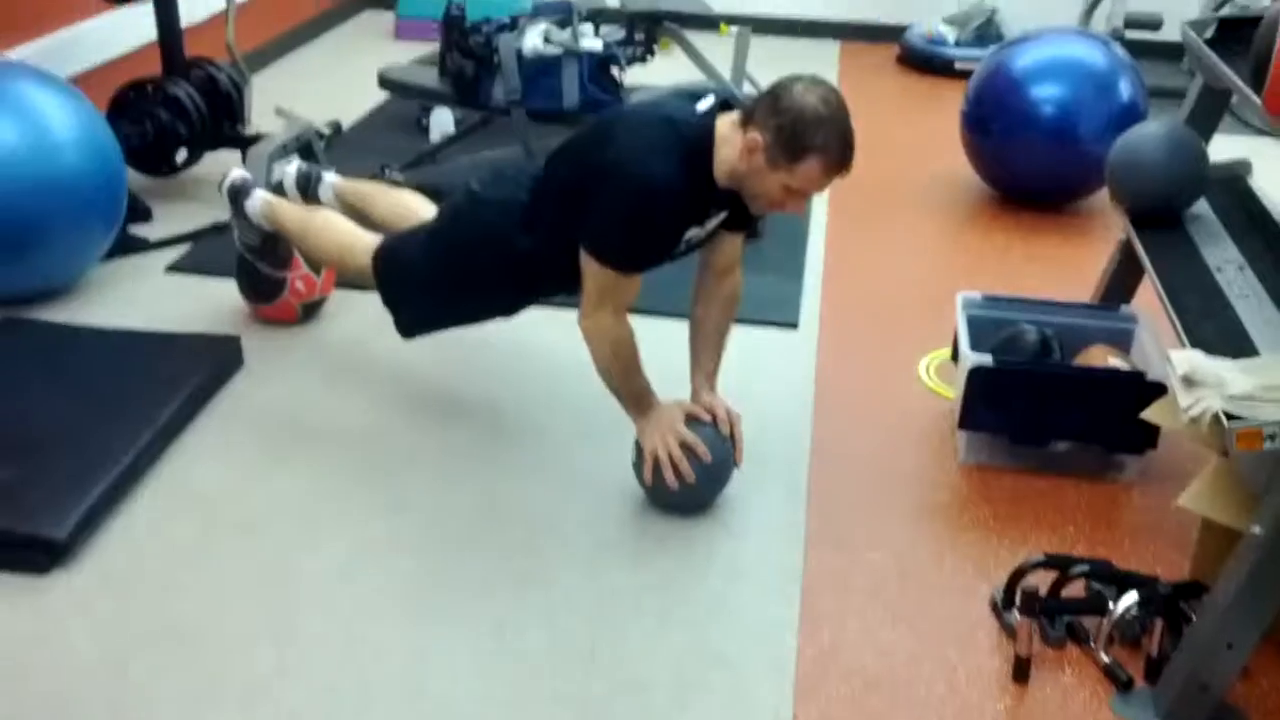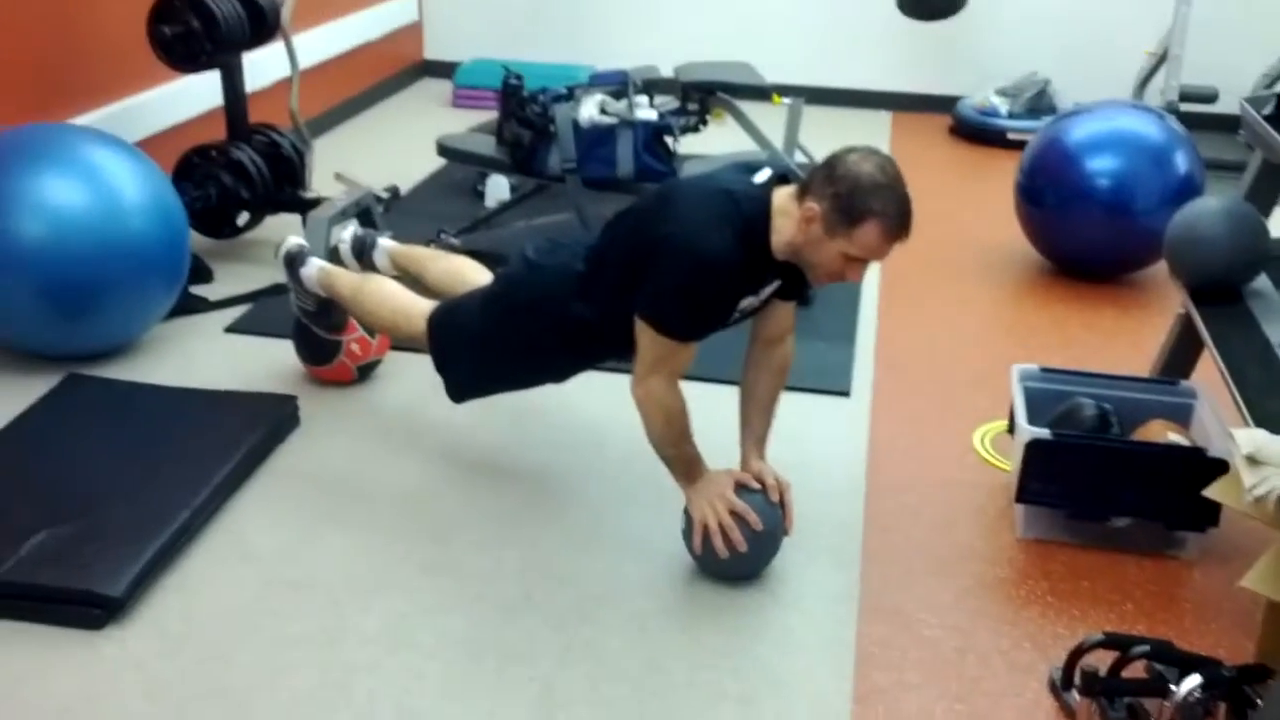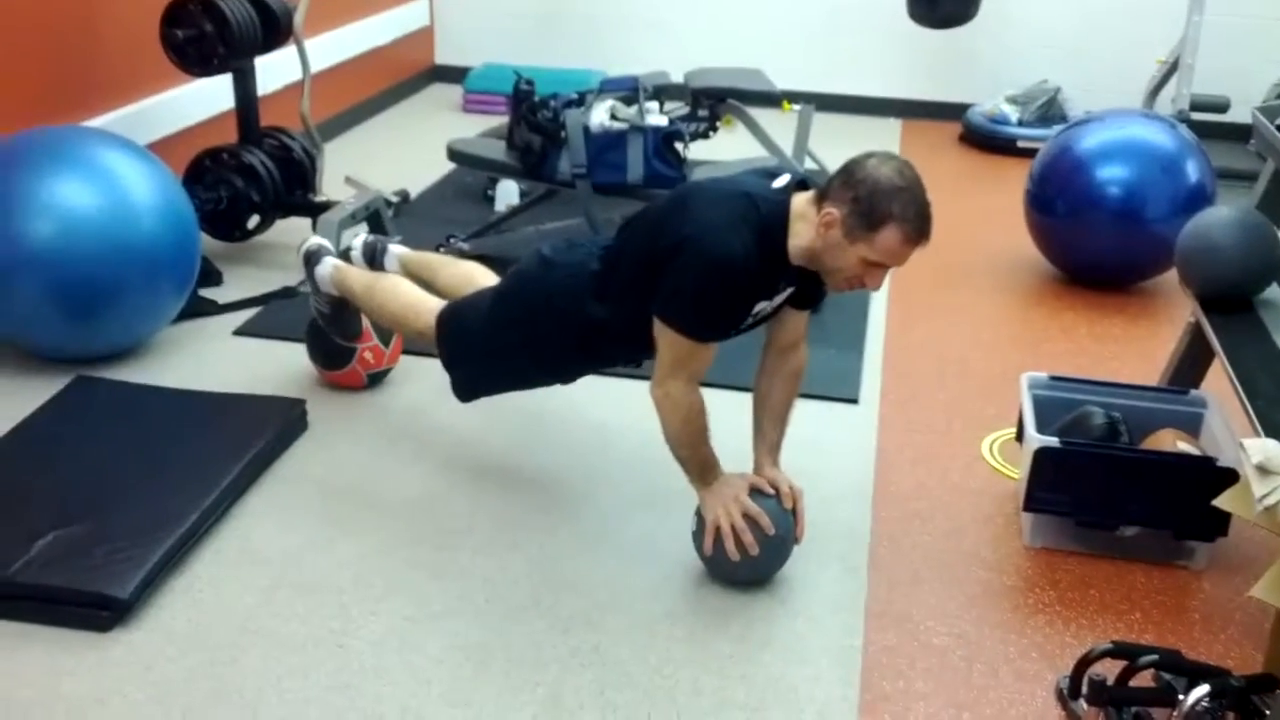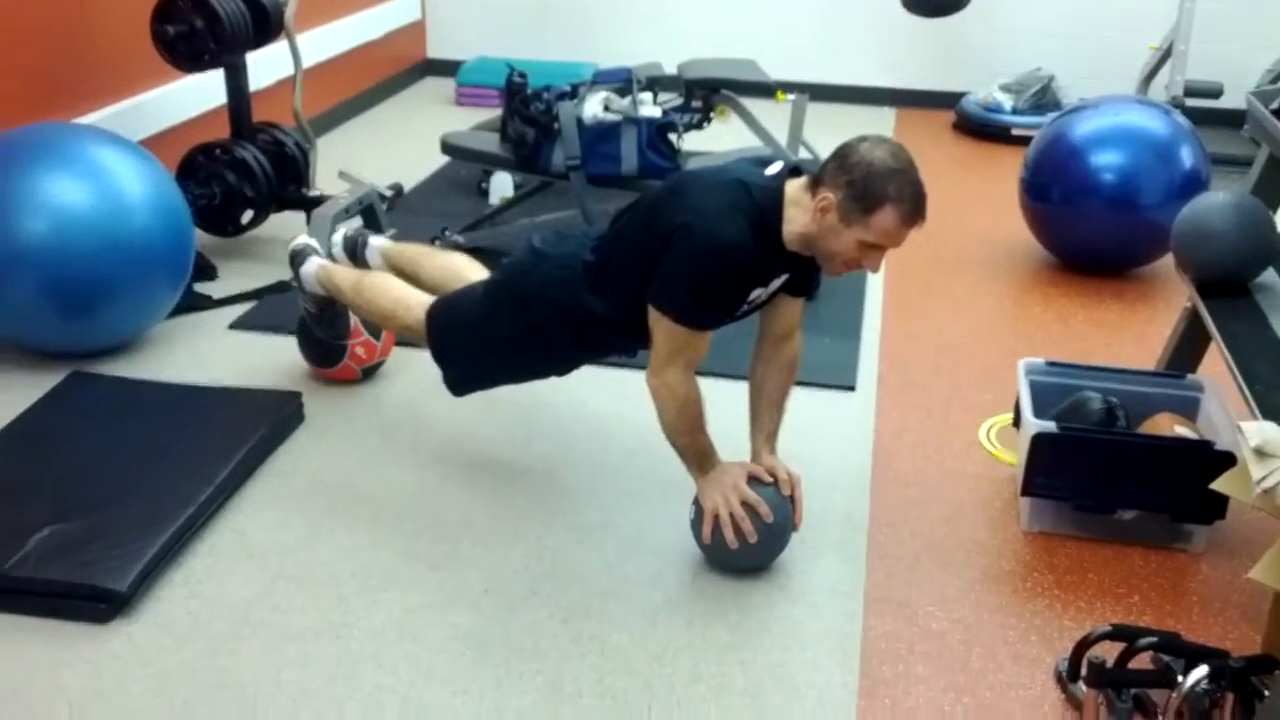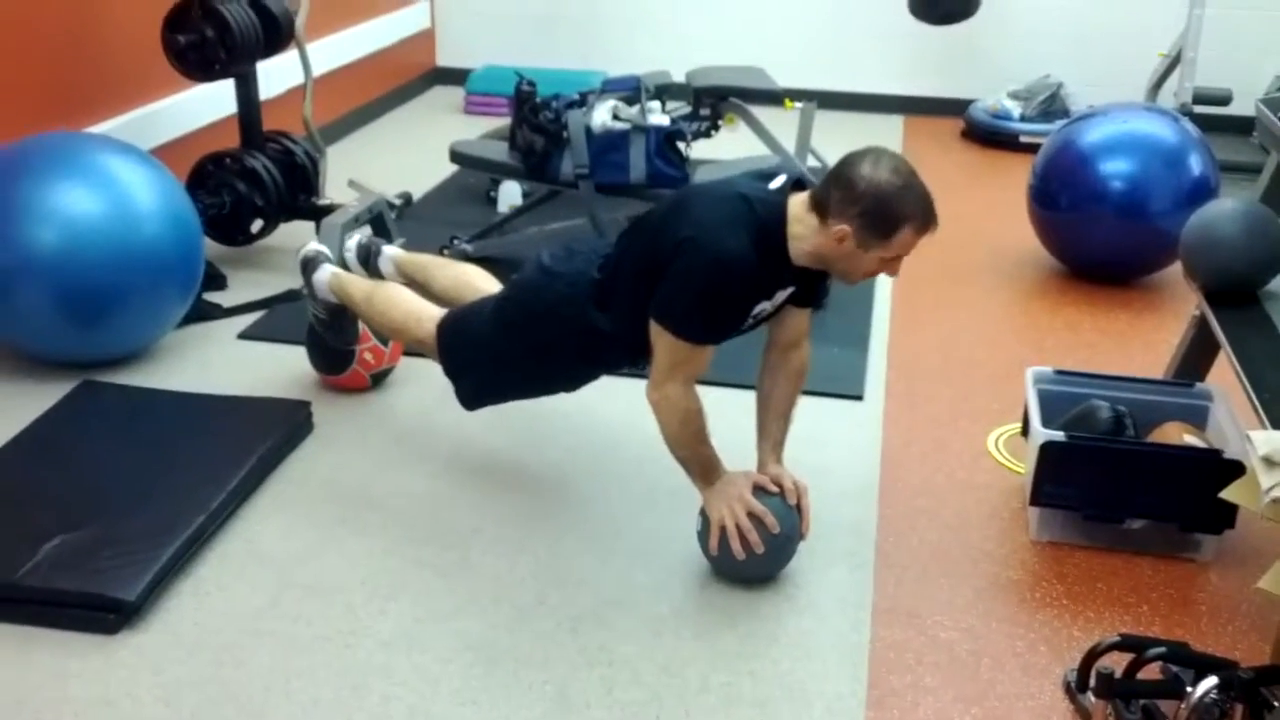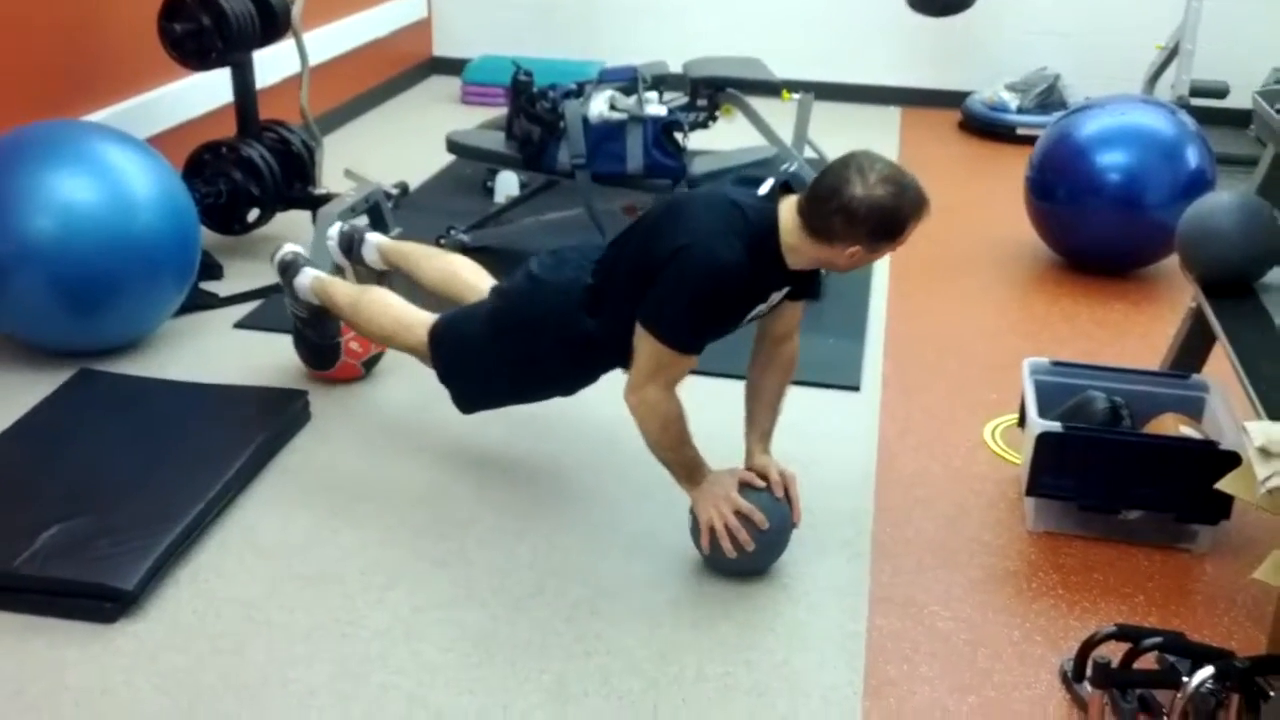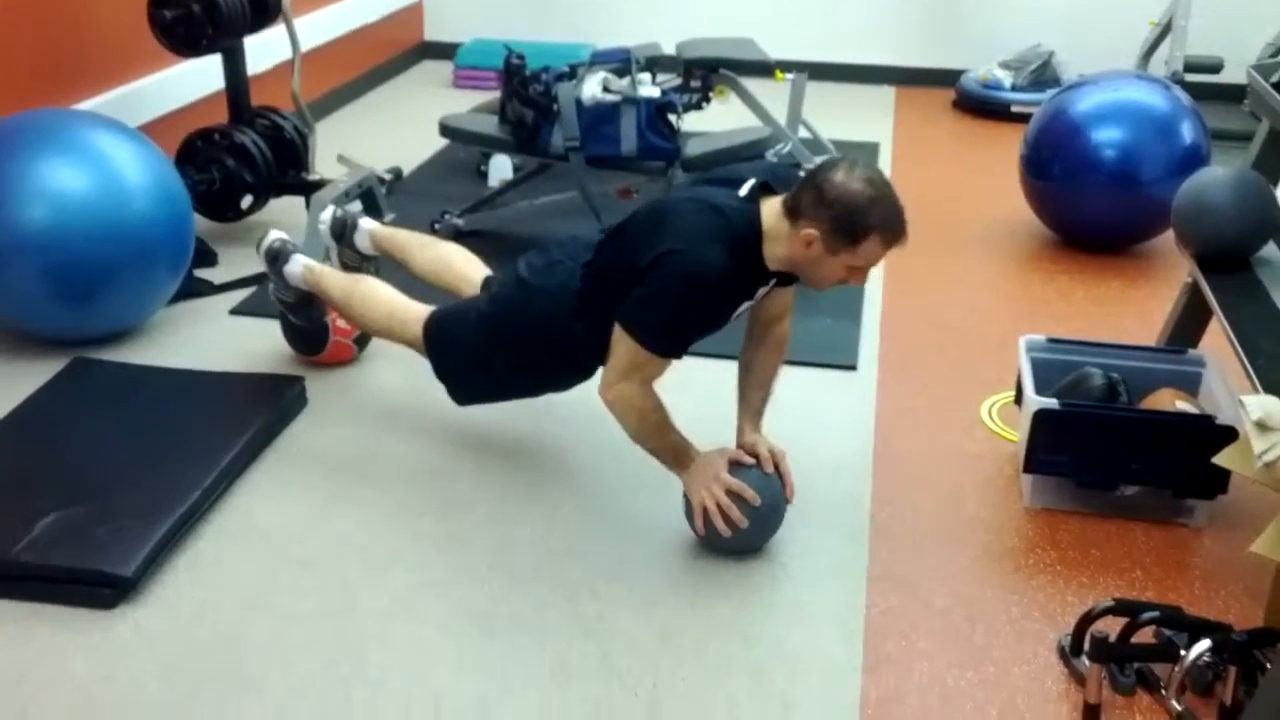
dt=0.7s
person 1, frame 1
left shoulder: (743, 151)
right shoulder: (649, 177)
left elbow: (721, 274)
right elbow: (601, 315)
left wrist: (705, 388)
right wrist: (647, 415)
left hip: (552, 224)
right hip: (499, 242)
left knee: (426, 228)
right knee: (380, 261)
left ankle: (316, 184)
right ankle: (258, 205)
person 1, frame 2
left shoulder: (796, 220)
right shoulder: (705, 246)
left elbow: (773, 343)
right elbow: (653, 381)
left wrist: (754, 455)
right wrist: (696, 482)
left hip: (601, 290)
right hip: (552, 308)
left knee: (478, 289)
right knee: (432, 325)
left ankle: (374, 248)
right ankle: (315, 271)
person 1, frame 3
left shoulder: (812, 229)
right shoulder: (721, 248)
left elbow: (786, 351)
right elbow: (672, 384)
left wrist: (767, 462)
right wrist: (711, 485)
left hip: (613, 295)
right hip: (563, 308)
left knee: (487, 295)
right knee: (446, 323)
left ankle: (386, 254)
right ankle: (331, 273)
person 1, frame 4
left shoulder: (806, 217)
right shoulder: (717, 235)
left elbow: (780, 341)
right elbow: (669, 374)
left wrist: (765, 451)
right wrist: (708, 473)
left hip: (603, 287)
right hip: (556, 302)
left knee: (475, 289)
right knee: (432, 321)
left ankle: (369, 249)
right ankle: (317, 270)
person 1, frame 5
left shoulder: (809, 227)
right shoulder: (719, 251)
left elbow: (788, 349)
right elbow: (669, 386)
left wrist: (771, 460)
right wrist: (714, 484)
left hip: (612, 296)
right hip: (563, 318)
left knee: (489, 302)
right knee: (438, 333)
left ankle: (383, 258)
right ankle: (331, 279)
person 1, frame 6
left shoulder: (799, 222)
right shoulder: (713, 260)
left elbow: (778, 340)
right elbow: (648, 391)
left wrist: (759, 450)
right wrist: (700, 484)
left hip: (598, 287)
right hip: (554, 325)
left knee: (483, 293)
right knee: (428, 337)
left ankle: (369, 247)
right ankle: (308, 281)
person 1, frame 7
left shoulder: (789, 203)
right shoulder: (696, 264)
left elbow: (769, 321)
right elbow: (623, 386)
left wrist: (751, 429)
right wrist: (691, 466)
left hip: (592, 276)
right hip: (545, 325)
left knee: (476, 283)
right knee: (422, 326)
left ankle: (360, 232)
right ankle: (297, 267)
